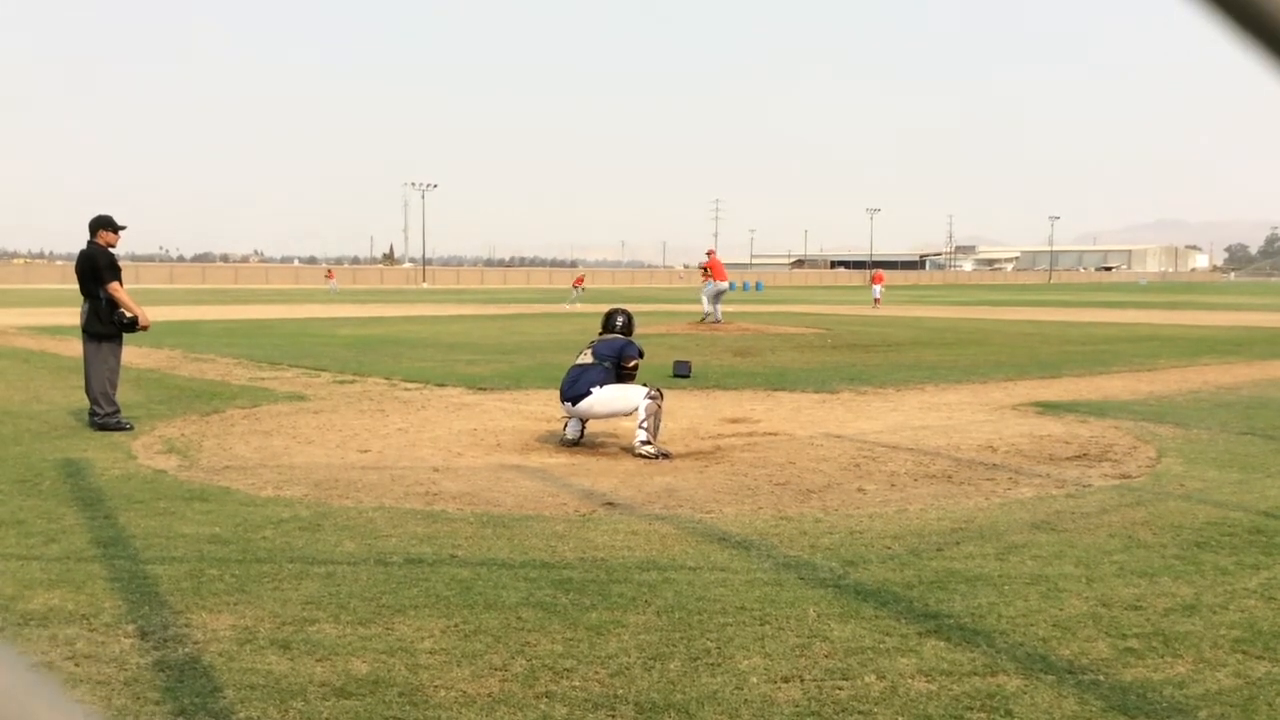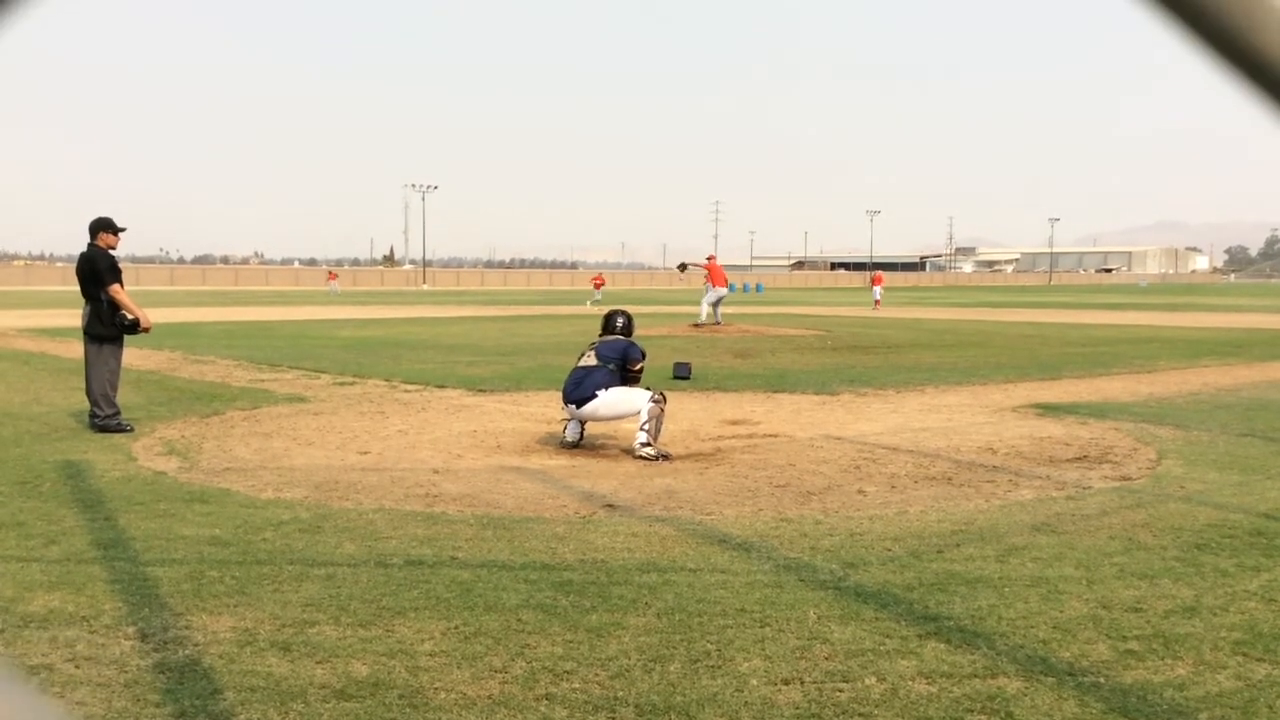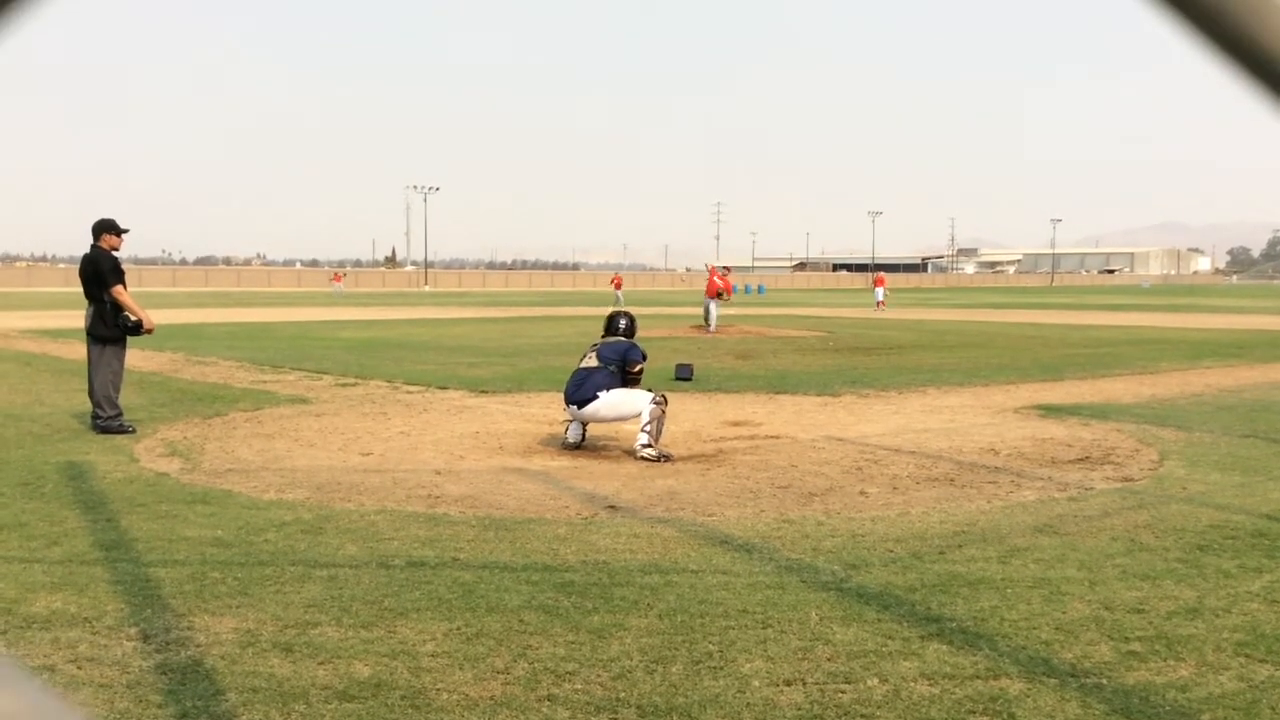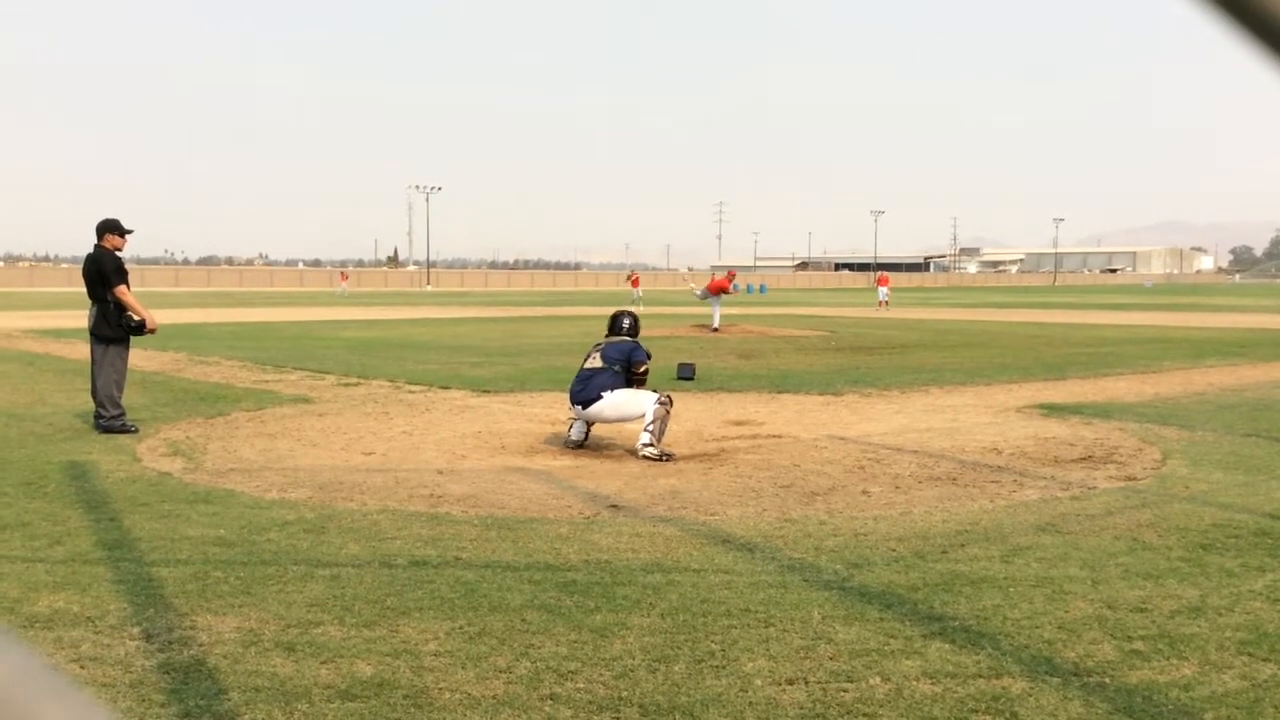
dt=0.3s
person 1, frame 1
left shoulder: (85, 255)
right shoulder: (102, 256)
right elbow: (114, 290)
right wrist: (139, 313)
left hip: (91, 315)
right hip: (103, 318)
left knee: (96, 367)
right knee: (106, 368)
left ankle: (98, 413)
right ankle: (106, 416)
person 1, frame 2
left shoulder: (85, 258)
right shoulder: (102, 259)
right elbow: (116, 292)
right wrist: (140, 315)
left hip: (93, 318)
right hip: (105, 320)
left knee: (97, 369)
right knee: (106, 370)
left ankle: (98, 414)
right ankle: (106, 418)
person 1, frame 3
left shoulder: (88, 259)
right shoulder: (105, 260)
right elbow: (118, 293)
right wrist: (143, 316)
left hip: (96, 319)
right hip: (107, 321)
left knee: (99, 370)
right knee: (109, 371)
left ankle: (101, 416)
right ankle: (109, 419)
person 1, frame 4
left shoulder: (92, 259)
right shoulder: (109, 260)
right elbow: (122, 293)
right wrist: (146, 316)
left hip: (99, 319)
right hip: (111, 321)
left knee: (102, 371)
right knee: (112, 371)
left ankle: (103, 415)
right ankle: (111, 419)
person 2, frame 1
left shoulder: (592, 345)
right shoulder: (626, 344)
right elbow: (630, 364)
right wrist: (628, 397)
left hip: (568, 401)
right hip: (590, 398)
right knee: (652, 396)
left ankle: (571, 433)
right ankle: (643, 443)
person 2, frame 2
left shoulder: (593, 347)
right shoulder: (629, 345)
right elbow: (635, 367)
right wrist: (632, 395)
left hip: (570, 404)
right hip: (593, 401)
right knee: (654, 399)
left ankle: (571, 436)
right ankle: (644, 445)
person 2, frame 3
left shoulder: (593, 348)
right shoulder: (630, 347)
right elbow: (635, 369)
right wrist: (634, 394)
left hip: (571, 405)
right hip: (597, 402)
right knee: (656, 401)
left ankle: (573, 436)
right ankle: (645, 446)
person 2, frame 4
left shoulder: (597, 348)
right shoulder: (634, 347)
right elbow: (640, 370)
right wrist: (640, 389)
left hip: (577, 405)
right hip: (601, 403)
right knee: (661, 402)
left ankle: (577, 434)
right ankle: (648, 445)
